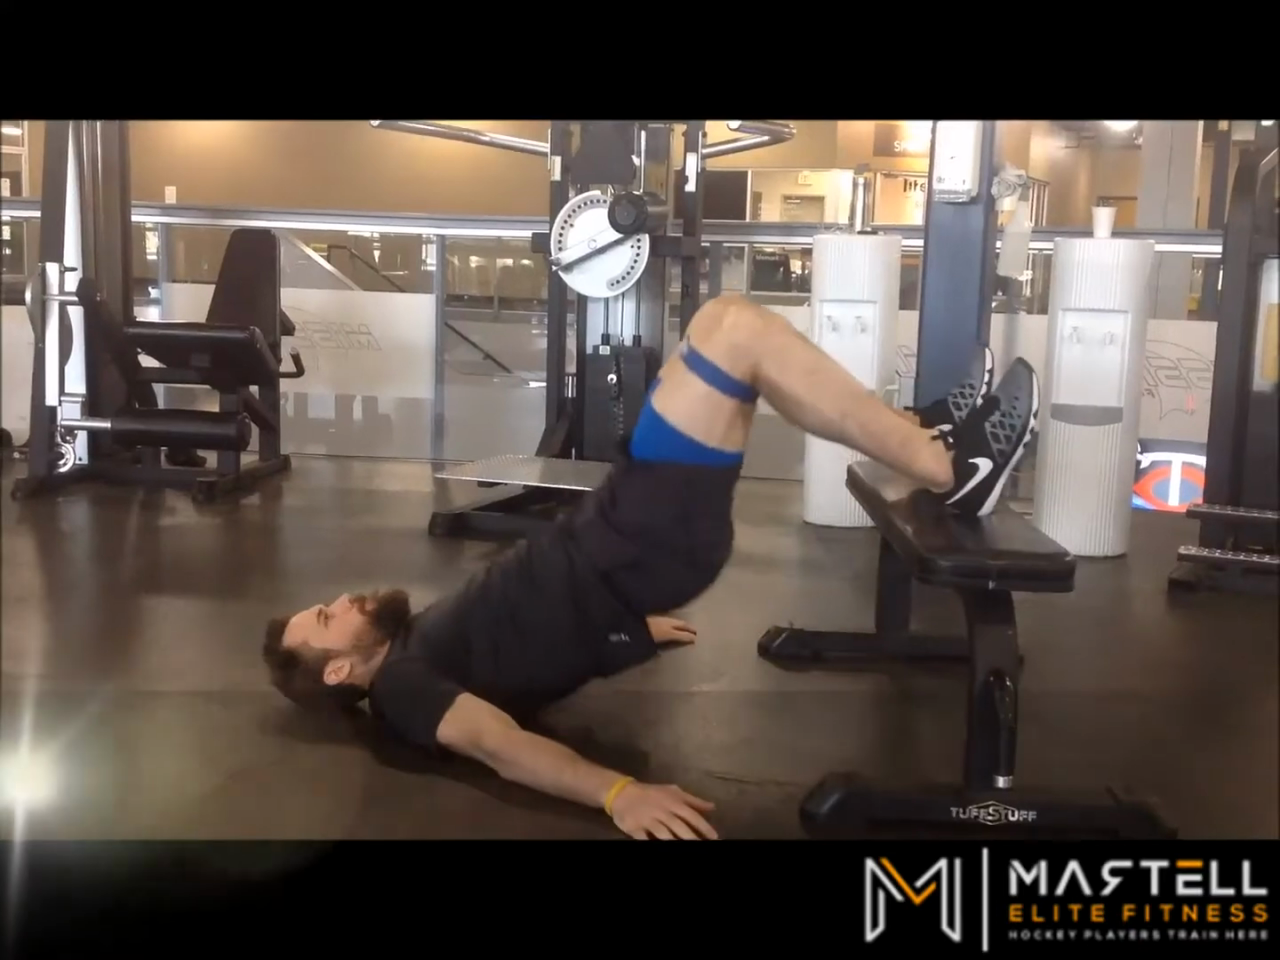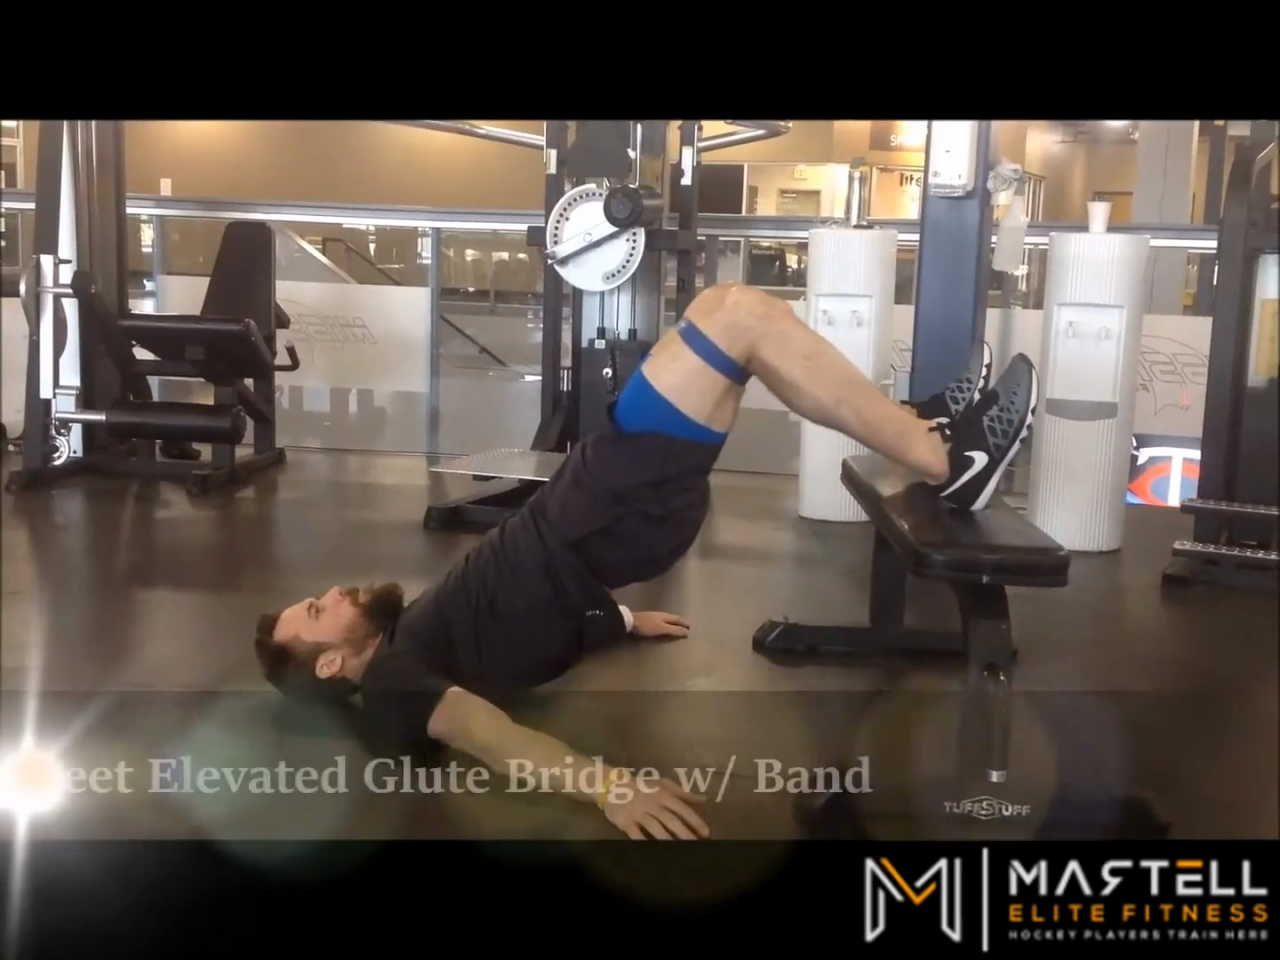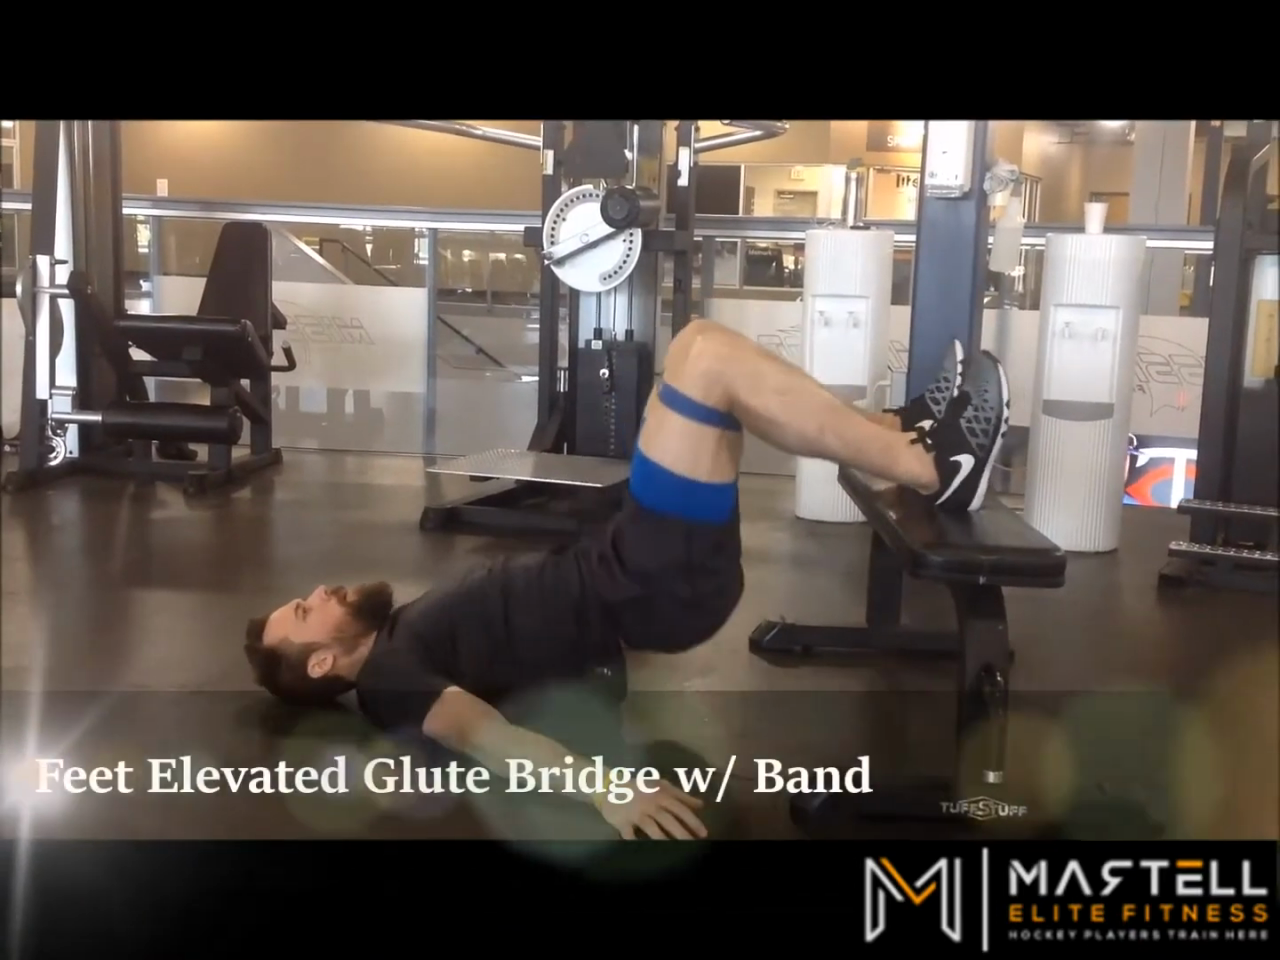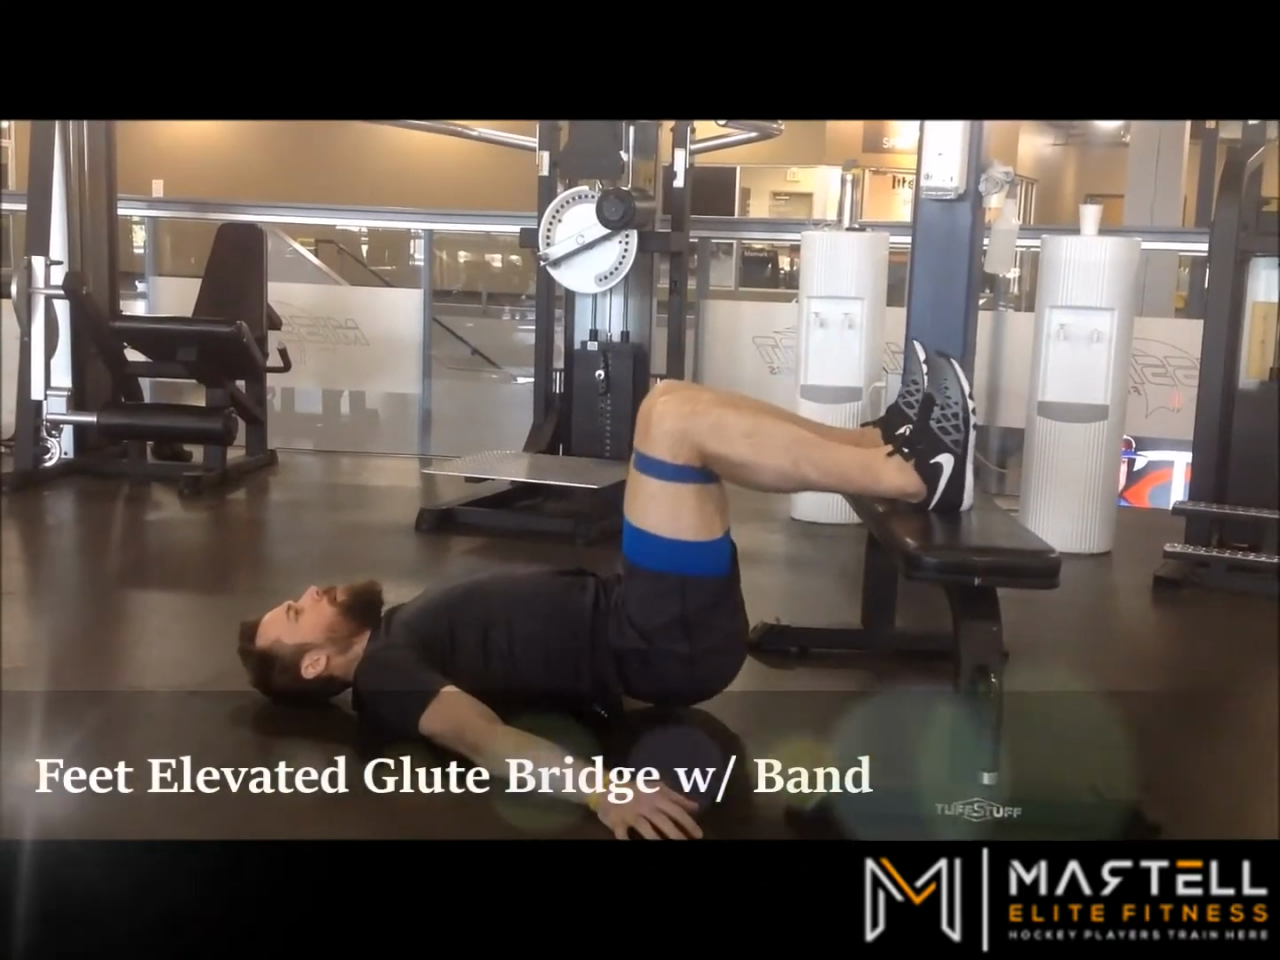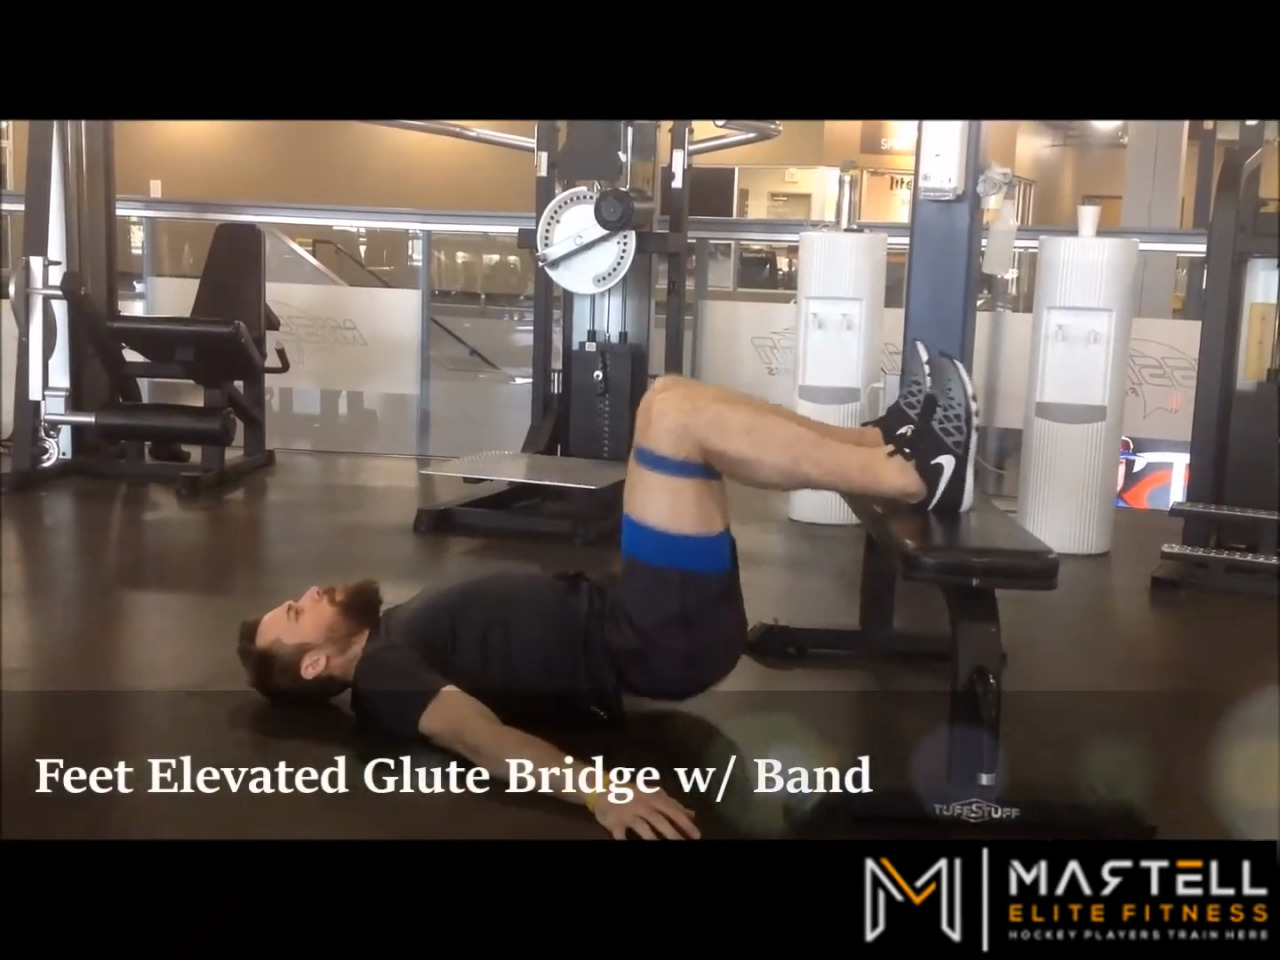
dt=0.7s
person 1, frame 1
left shoulder: (417, 641)
right shoulder: (399, 686)
right elbow: (496, 745)
right wrist: (618, 793)
left hip: (608, 545)
right hip: (636, 546)
left knee: (728, 323)
right knee: (738, 332)
left ankle: (927, 436)
right ankle: (952, 469)
person 1, frame 2
left shoulder: (408, 637)
right shoulder: (393, 682)
right elbow: (491, 737)
right wrist: (605, 785)
left hip: (587, 520)
right hip: (616, 514)
left knee: (737, 317)
right knee: (738, 313)
left ankle: (923, 428)
right ankle: (944, 461)
person 1, frame 3
left shoulder: (403, 634)
right shoulder: (391, 680)
right elbow: (485, 736)
right wrist: (600, 786)
left hip: (620, 578)
right hip: (656, 587)
left knee: (707, 357)
right knee: (705, 356)
left ankle: (910, 432)
right ankle: (936, 468)
person 1, frame 4
left shoulder: (399, 633)
right shoulder: (385, 678)
right elbow: (481, 737)
right wrist: (595, 787)
left hip: (618, 609)
right hip: (661, 643)
left knee: (684, 413)
right knee: (675, 417)
left ankle: (887, 442)
right ankle: (918, 476)
person 1, frame 5
left shoulder: (395, 636)
right shoulder: (384, 677)
right elbow: (479, 736)
right wrist: (593, 789)
left hip: (616, 624)
right hip: (661, 638)
left knee: (684, 412)
right knee: (674, 407)
left ankle: (890, 442)
right ankle: (920, 475)
